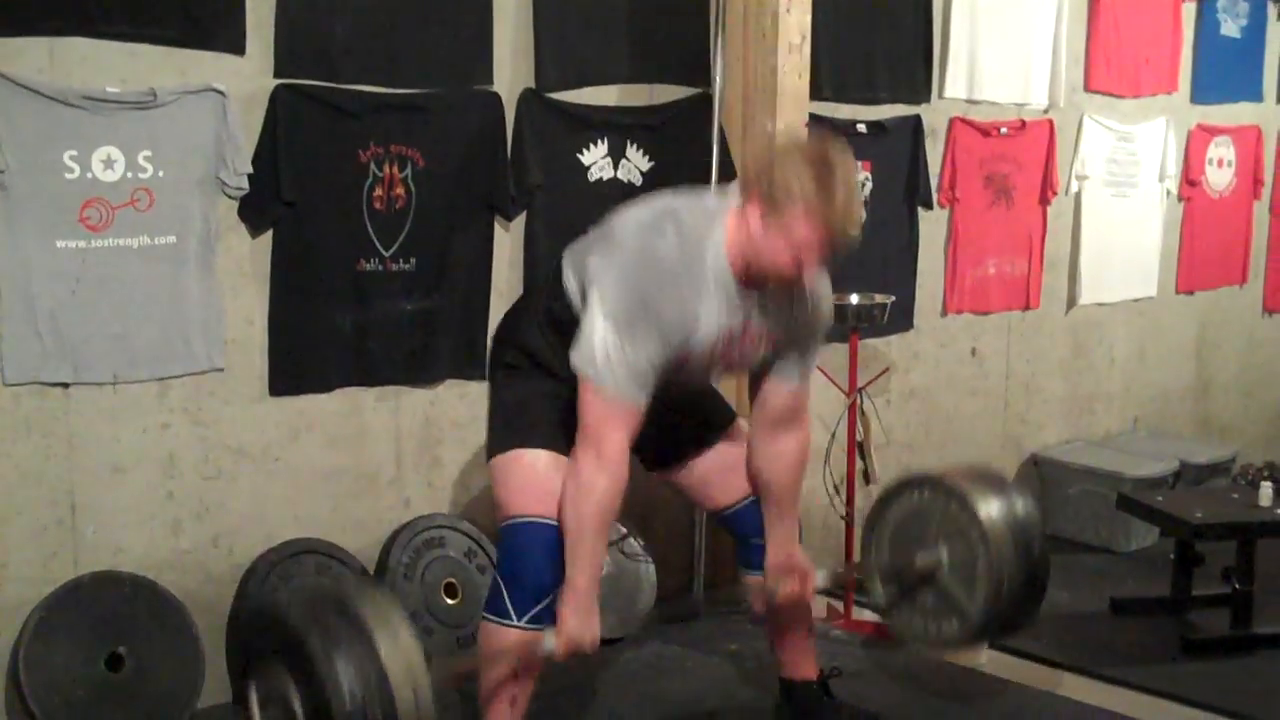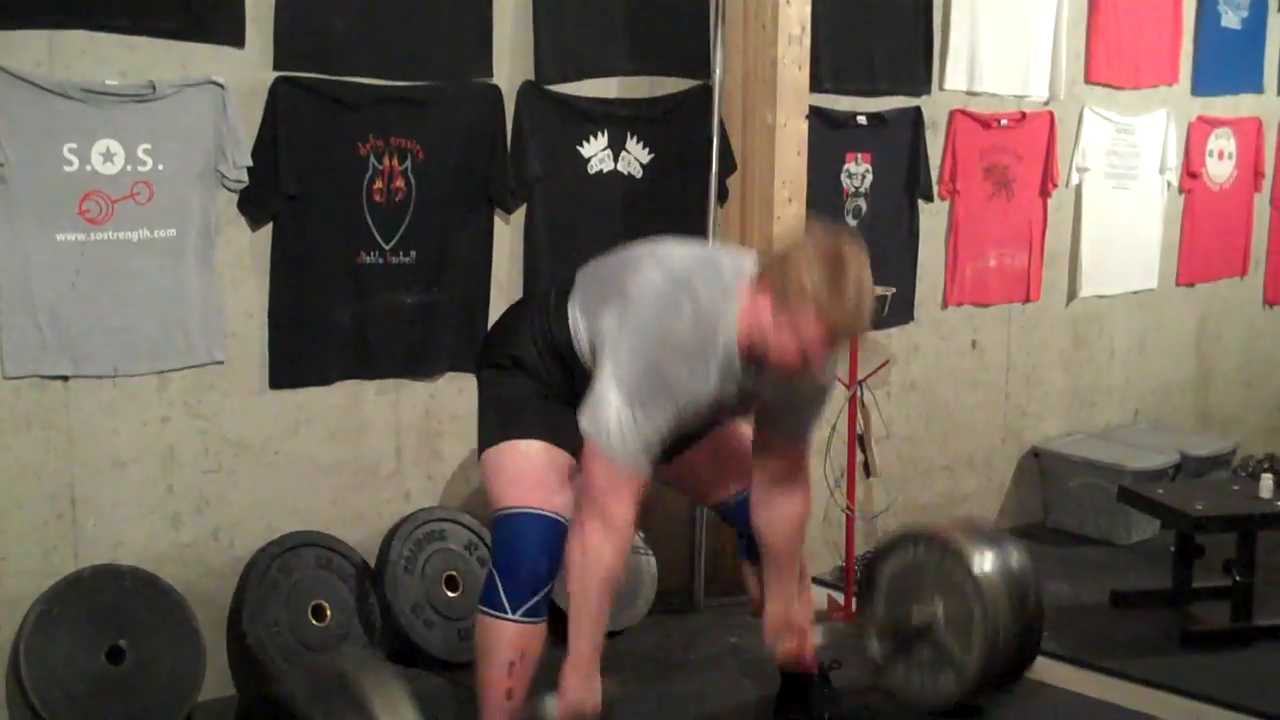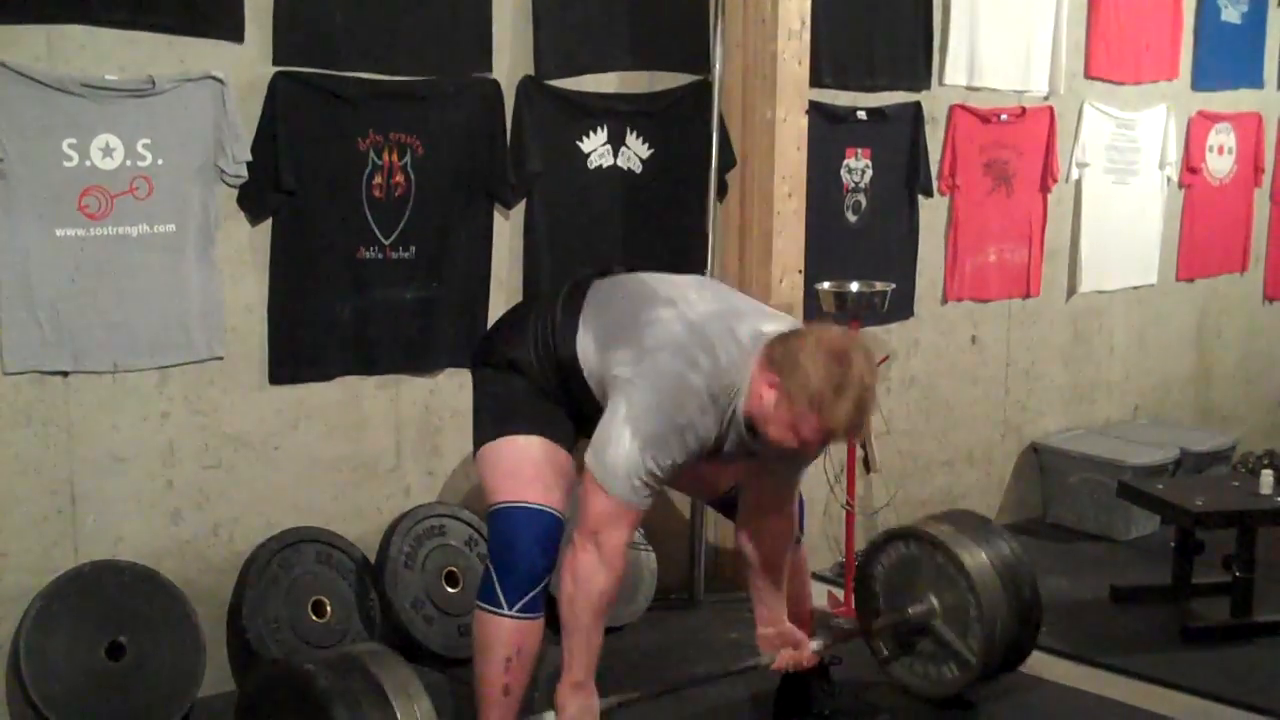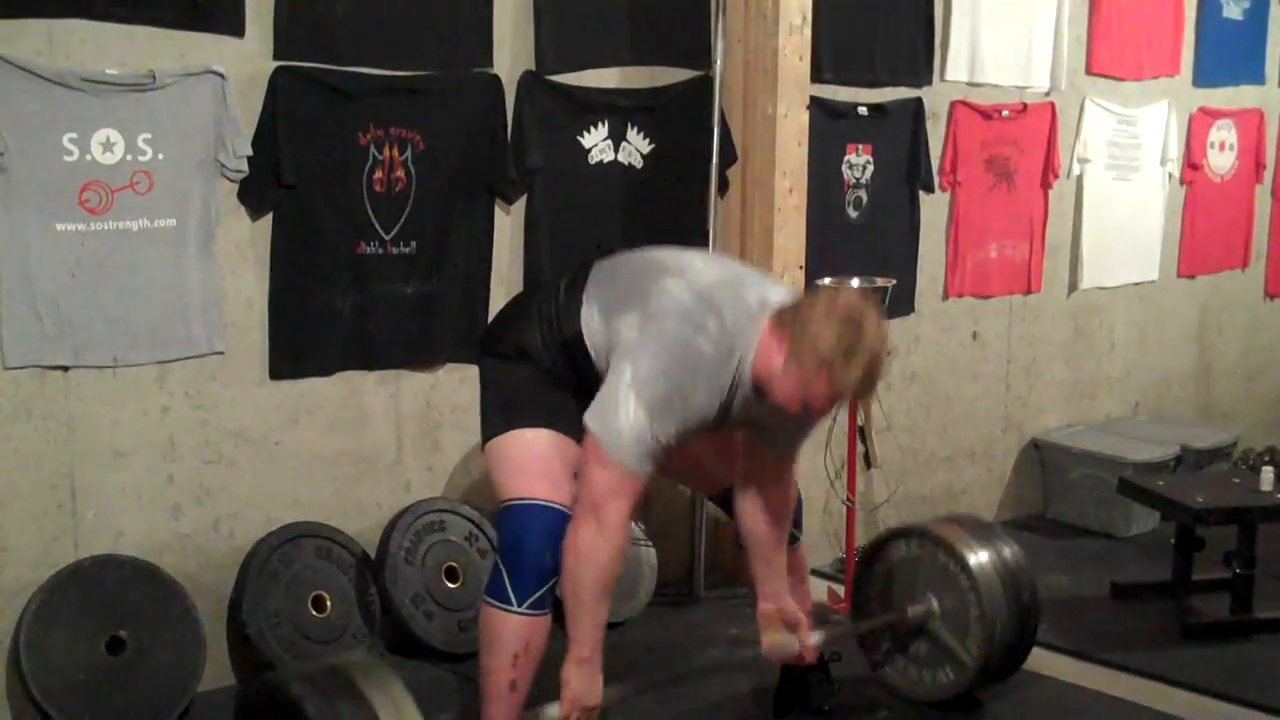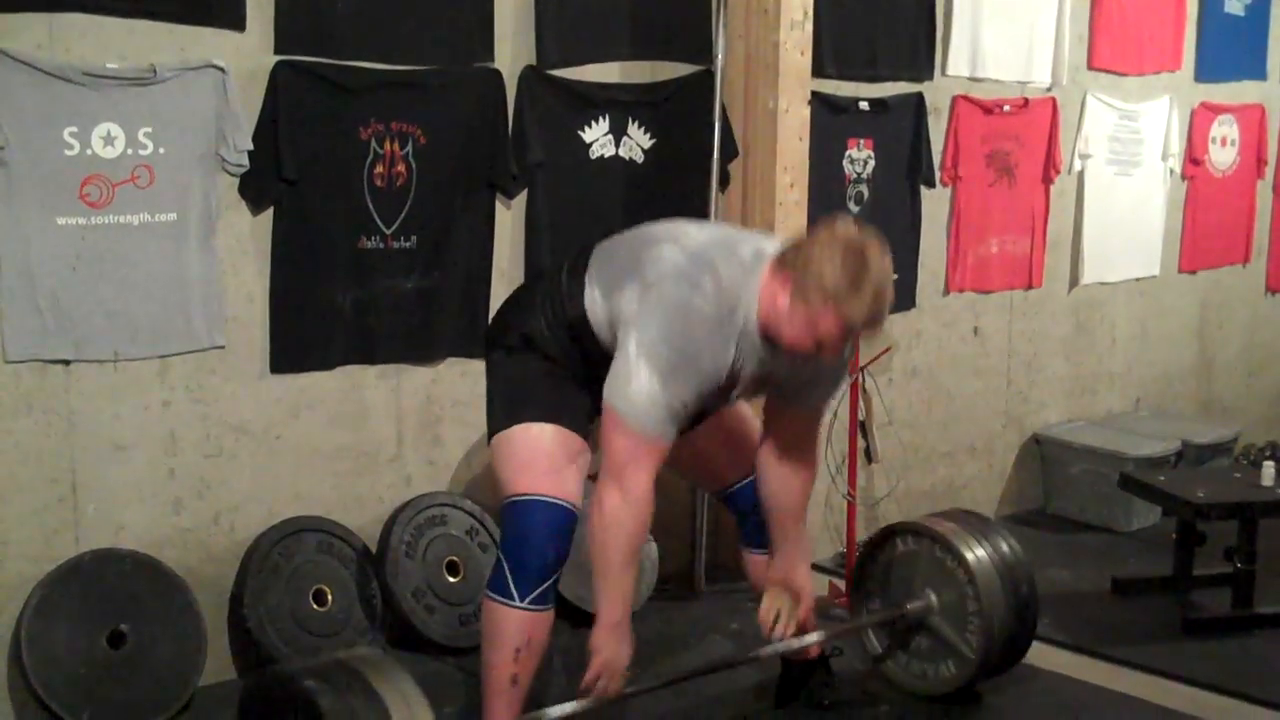
dt=0.1s
person 1, frame 1
left shoulder: (804, 292)
right shoulder: (652, 264)
left elbow: (781, 423)
right elbow: (601, 449)
left wrist: (785, 543)
right wrist: (581, 600)
left hip: (664, 387)
right hip: (549, 369)
left knee: (763, 520)
right knee: (536, 548)
person 1, frame 2
left shoulder: (801, 355)
right shoulder: (664, 339)
left elbow: (781, 480)
right elbow: (607, 517)
left wrist: (784, 601)
right wrist: (581, 668)
right hip: (542, 369)
left knee: (765, 527)
right knee: (532, 543)
person 1, frame 3
left shoulder: (800, 385)
right shoulder: (674, 389)
left elbow: (766, 509)
right elbow: (600, 546)
left wrist: (773, 618)
left hip: (624, 377)
right hip: (534, 371)
left knee: (778, 515)
right knee: (529, 539)
left ankle: (804, 681)
person 1, frame 4
left shoulder: (810, 362)
right shoulder: (681, 355)
left elbow: (765, 484)
right elbow: (601, 515)
left wrist: (773, 597)
right wrist: (583, 660)
left hip: (628, 347)
right hip: (540, 360)
left knee: (780, 506)
right knee: (537, 537)
person 1, frame 5
left shoulder: (821, 322)
right shoulder: (688, 313)
left elbow: (790, 449)
right elbow: (625, 485)
left wrist: (793, 568)
right wrist: (613, 627)
right hip: (553, 348)
left knee: (764, 492)
right knee: (540, 529)
left ankle: (805, 672)
